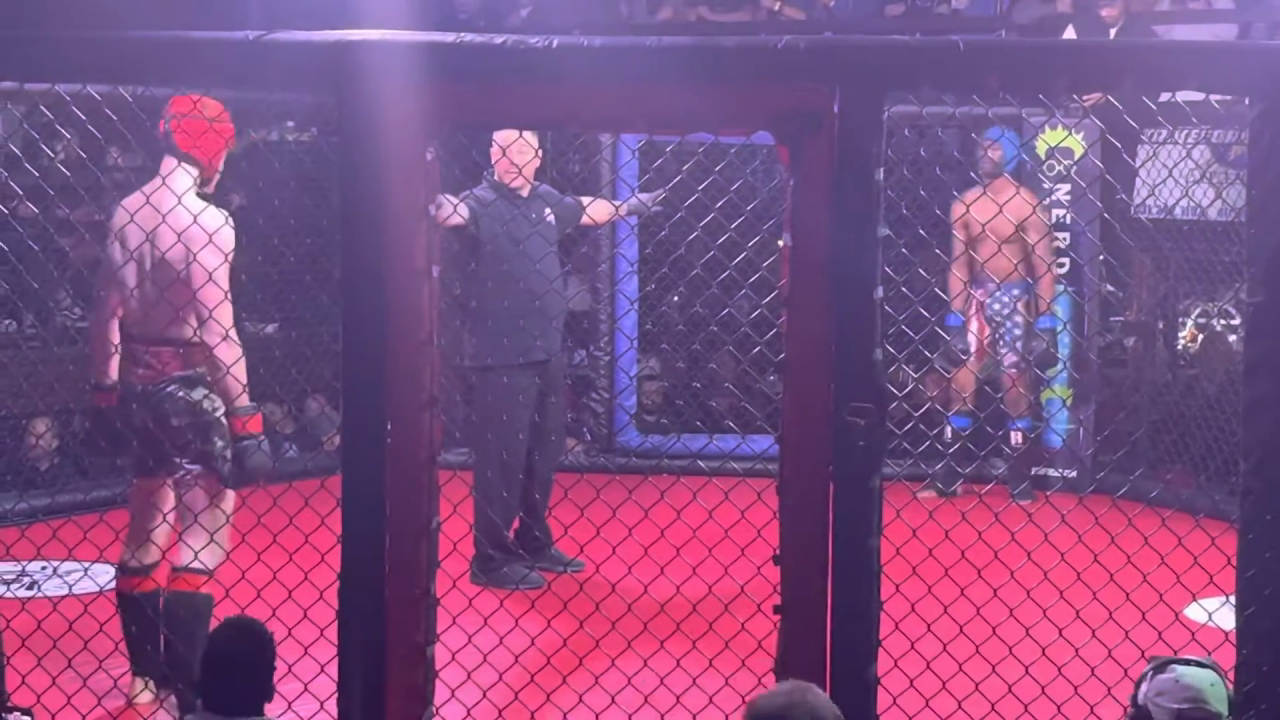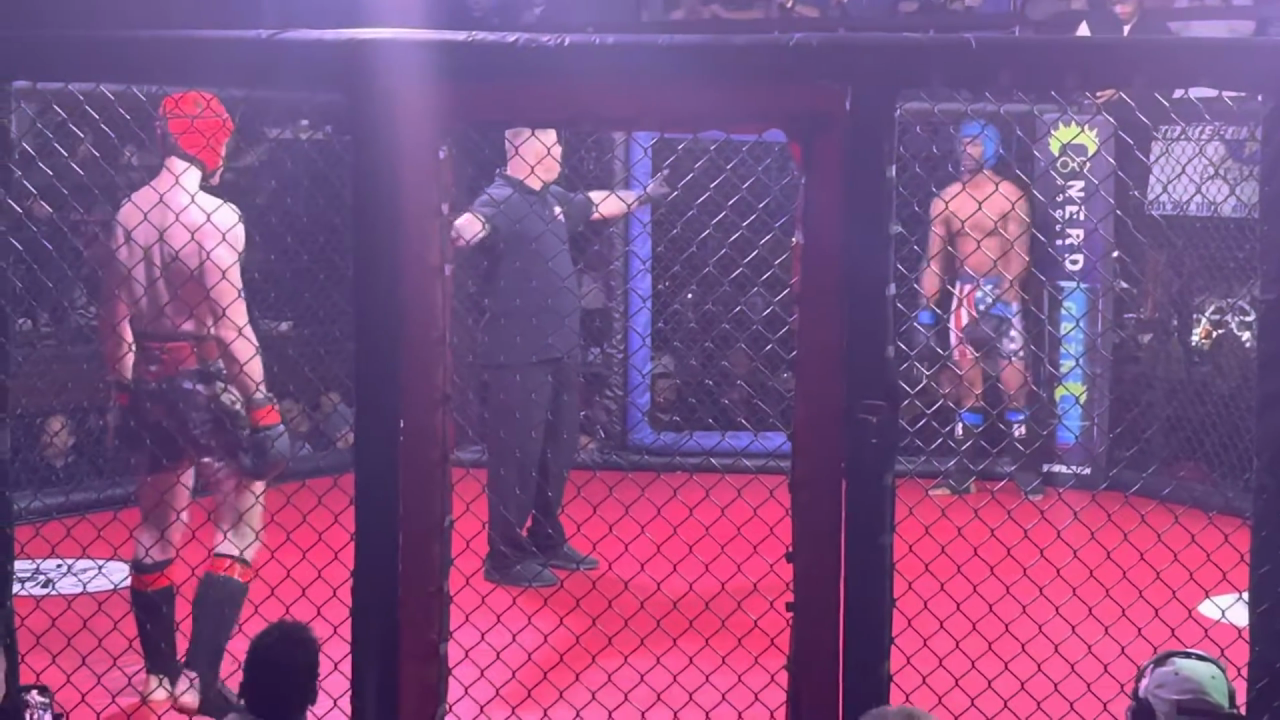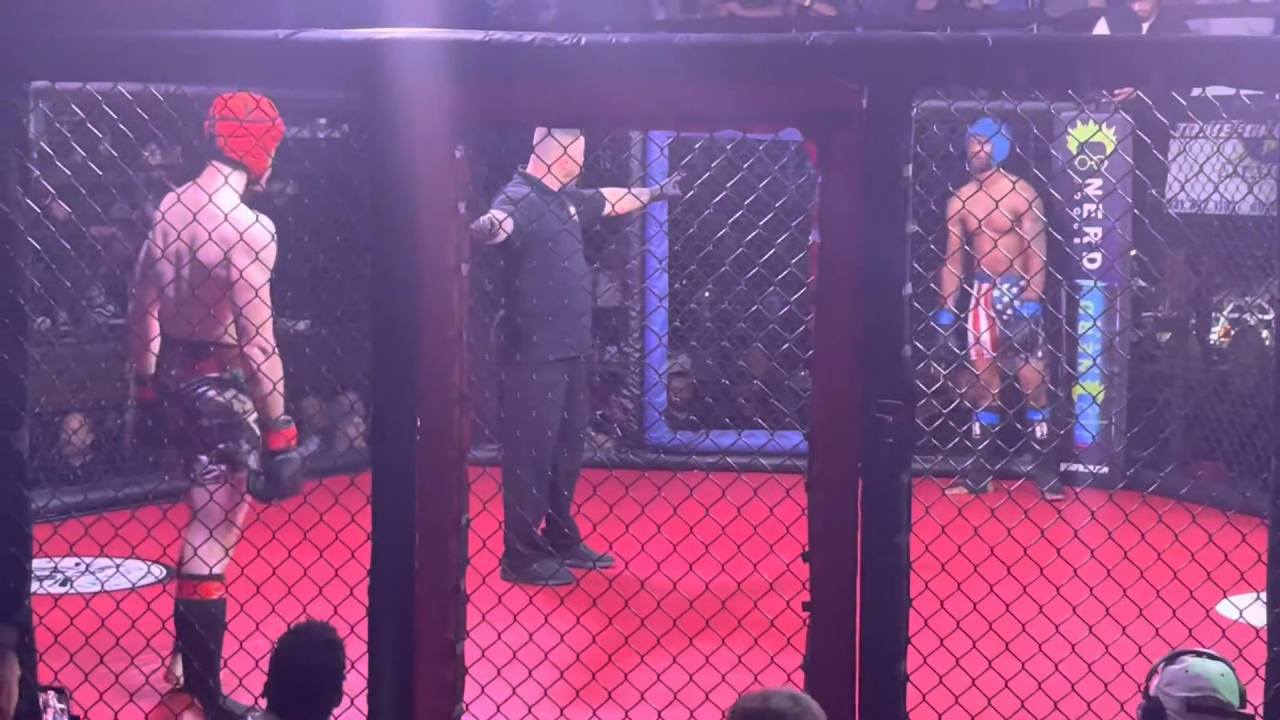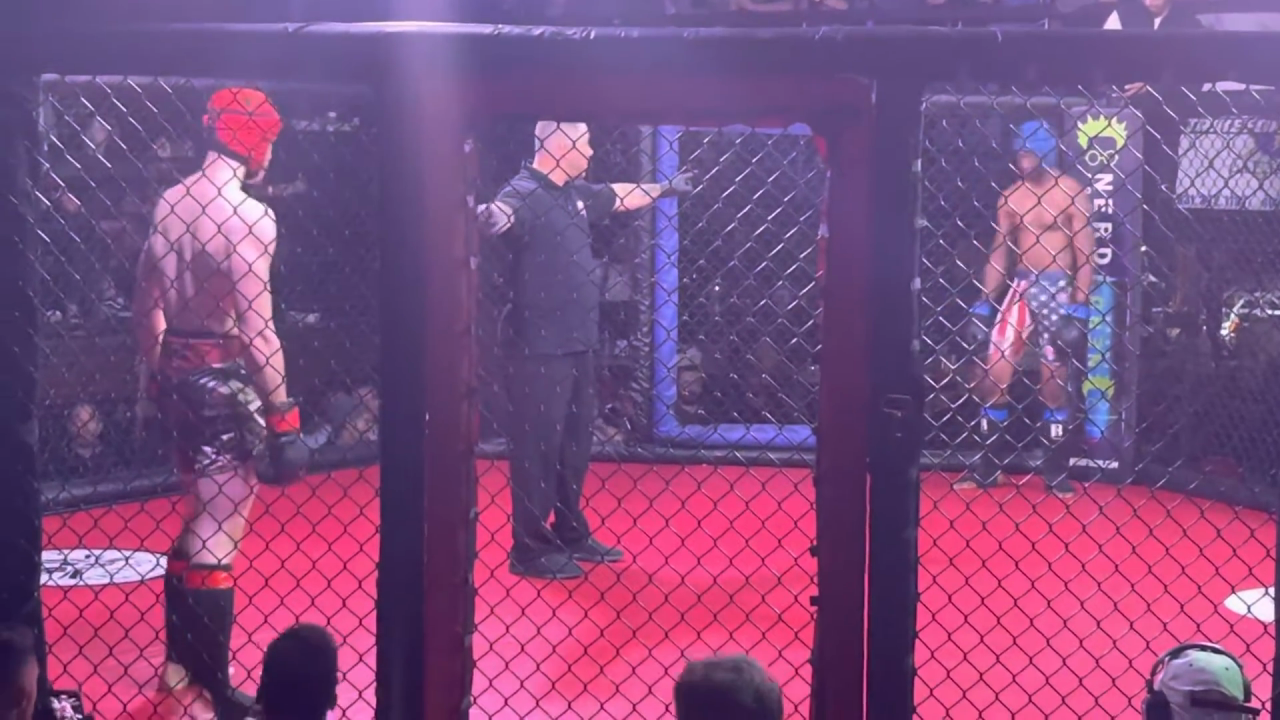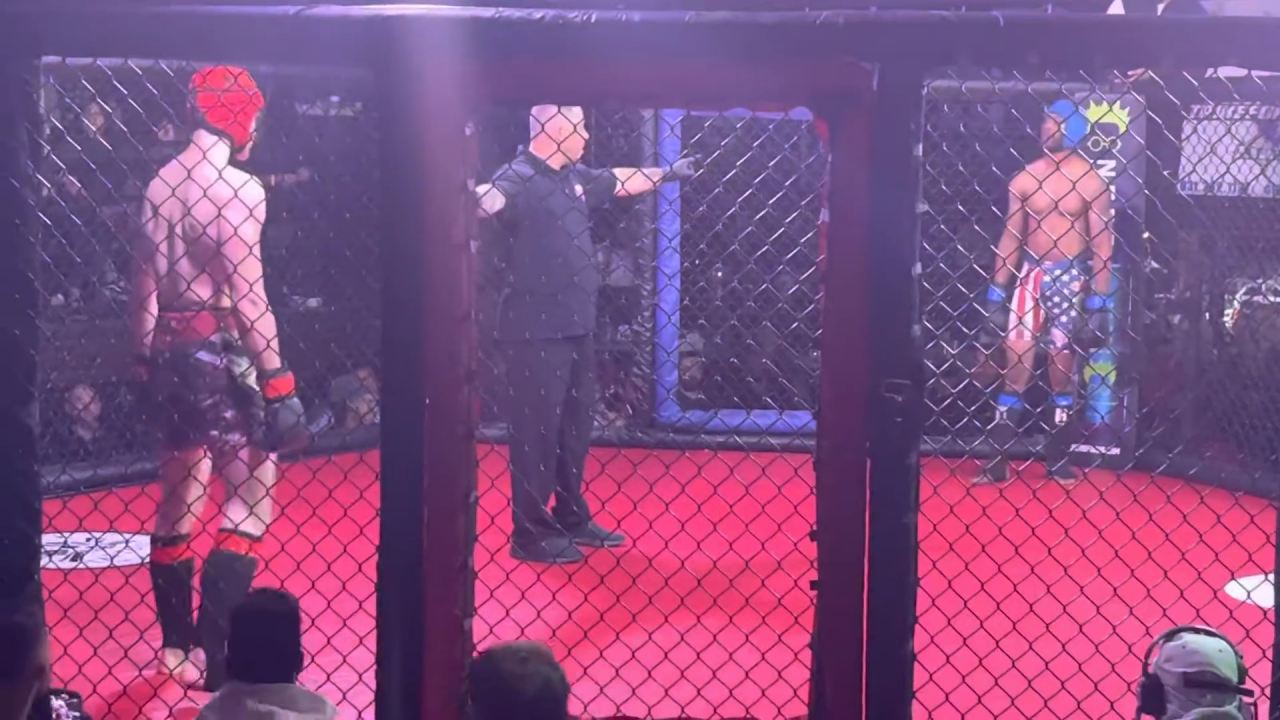
dt=0.5s
person 1, frame 1
left shoulder: (126, 211)
right shoulder: (206, 220)
left elbow: (106, 316)
right elbow: (217, 335)
left wrist: (106, 394)
right wrist: (246, 421)
left hip: (136, 383)
right hip: (186, 384)
left knee: (143, 531)
right knee: (203, 538)
person 1, frame 2
left shoulder: (130, 211)
right shoulder: (216, 215)
left elbow: (114, 317)
right elbow: (232, 329)
left wrist: (125, 391)
right wrist: (264, 411)
left hip: (149, 380)
right hip: (202, 381)
left knee: (157, 529)
right knee: (242, 526)
person 1, frame 3
left shoulder: (170, 206)
right shoulder: (248, 227)
left elbow: (142, 307)
right elbow: (257, 344)
left wrist: (145, 388)
right wrist: (279, 435)
left hip: (174, 378)
right hip: (219, 384)
left knee: (206, 529)
right knee: (212, 542)
left ankle: (187, 659)
person 1, frame 4
left shoulder: (171, 201)
right shoulder: (249, 215)
left elbow: (147, 303)
right elbow: (257, 331)
left wrist: (156, 377)
right wrist: (282, 418)
left hip: (176, 370)
right hip: (221, 378)
left knee: (199, 519)
right knee: (218, 534)
left ankle: (180, 660)
person 1, frame 5
left shoulder: (161, 183)
right shoulder: (238, 188)
left elbow: (143, 287)
right elbow: (249, 301)
left wrist: (147, 364)
right wrist: (279, 387)
left hip: (171, 350)
right hip: (218, 352)
left knee: (179, 497)
right knee: (250, 499)
left ankle: (177, 641)
right ankle: (210, 654)
person 2, frame 1
left shoulder: (547, 199)
right shoulder: (482, 202)
left elbow: (585, 209)
right elbow: (455, 212)
left wrist: (628, 206)
right wrist: (438, 208)
left hip: (548, 351)
right hip: (502, 357)
left knee: (545, 451)
right knee: (502, 456)
left ankle: (534, 543)
right ankle: (492, 558)
person 2, frame 2
left shoulder: (552, 198)
right shoulder: (498, 201)
left elbow: (594, 205)
right elbow: (472, 224)
left wrist: (641, 196)
right wrist: (457, 230)
left hip: (560, 349)
right hip: (518, 355)
left knee: (558, 448)
right knee: (518, 454)
left ankle: (547, 540)
right ankle: (506, 556)
person 2, frame 3
left shoulder: (566, 197)
right shoulder: (519, 198)
left elbow: (607, 201)
right elbow: (500, 220)
left wrist: (654, 193)
right wrist: (486, 227)
left hip: (570, 349)
right hip: (533, 354)
left knee: (566, 449)
right knee: (531, 452)
left ankle: (561, 540)
right ankle: (522, 554)
person 2, frame 4
left shoulder: (576, 192)
right shoulder: (524, 192)
left elbow: (619, 197)
right elbow: (502, 213)
left wrist: (665, 189)
right wrist: (487, 217)
left hip: (578, 342)
right hip: (540, 348)
left knee: (575, 444)
right knee: (539, 446)
left ankle: (571, 534)
right ankle: (531, 549)
person 2, frame 5
left shoulder: (576, 177)
right shoulder: (519, 177)
left elbow: (620, 181)
right elbow: (491, 198)
left wrist: (667, 173)
right wrist: (475, 199)
left hip: (576, 327)
right hip: (536, 332)
left knee: (575, 428)
right knee: (537, 432)
left ankle: (571, 518)
right ankle: (531, 533)
person 3, frame 1
left shoulder: (1027, 203)
right shoulder: (964, 205)
left elbow: (1044, 265)
right elbow: (958, 265)
left wrist: (1046, 323)
right wrist: (954, 320)
left hip: (1014, 299)
right hip: (976, 299)
left knee: (1015, 391)
right knee: (960, 390)
left ankle: (1019, 478)
right ankle: (950, 476)
person 3, frame 2
left shoulder: (1011, 196)
right shoulder: (945, 200)
left elbow: (1018, 258)
right elbow: (934, 260)
left wrist: (999, 308)
right wrist: (925, 314)
left hip: (1003, 296)
right hip: (964, 294)
left knee: (1013, 384)
right knee: (967, 385)
left ankle: (1024, 468)
right ankle: (962, 471)
person 3, frame 3
left shoulder: (1023, 194)
right shoulder: (960, 200)
left elbow: (1038, 254)
right elbow: (953, 260)
left wrist: (1030, 307)
right wrist: (945, 315)
left hip: (1019, 292)
right hip: (982, 293)
left knee: (1033, 381)
right knee: (984, 383)
left ankle: (1045, 470)
right ankle: (980, 470)
person 3, frame 4
left shoulder: (1072, 193)
right shoulder: (1011, 197)
left elbow: (1085, 257)
right elbow: (998, 254)
left wrist: (1078, 312)
right wrist: (982, 309)
left hip: (1057, 290)
right hip: (1019, 289)
left knee: (1055, 381)
right knee: (994, 376)
left ankle: (1056, 470)
right ankle: (988, 465)
person 3, frame 5
left shoulder: (1090, 181)
right shoulder: (1023, 178)
left elbow: (1102, 245)
right elbow: (1010, 237)
left wrist: (1098, 303)
right wrist: (996, 292)
left hip: (1069, 278)
right hip: (1029, 275)
left knee: (1062, 368)
right knee: (1015, 364)
left ankle: (1058, 457)
right ankle: (998, 460)
